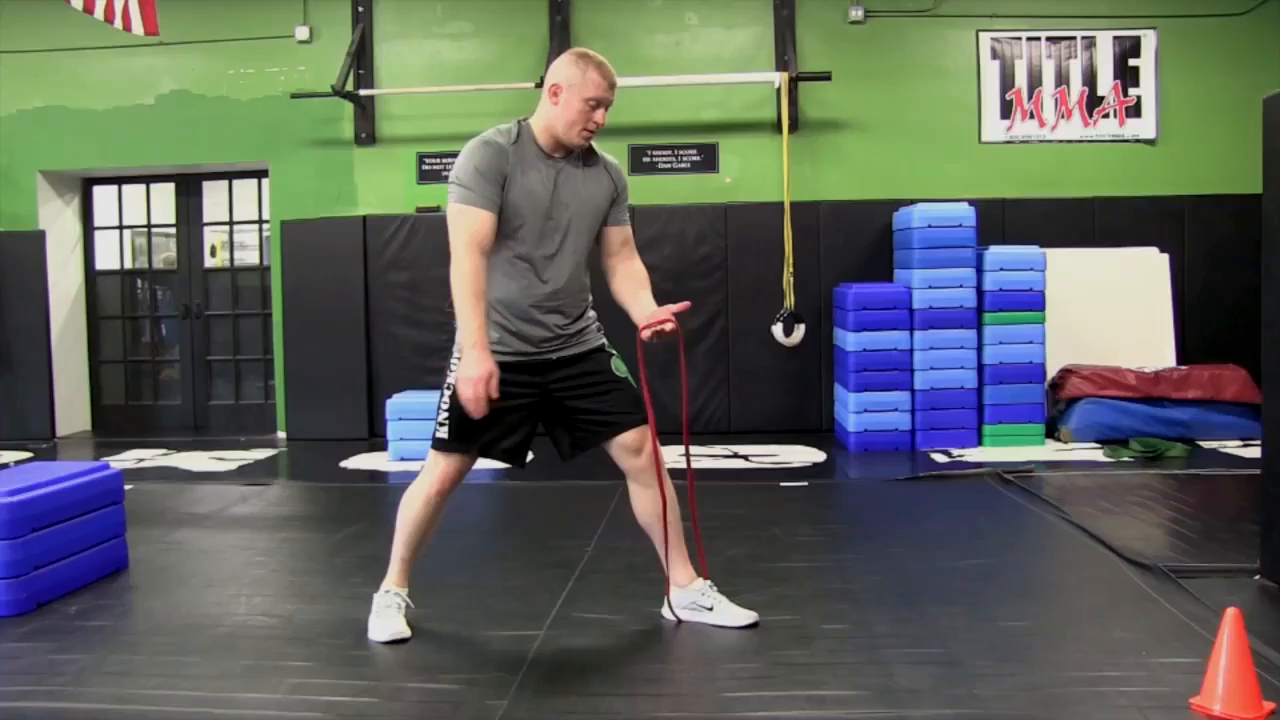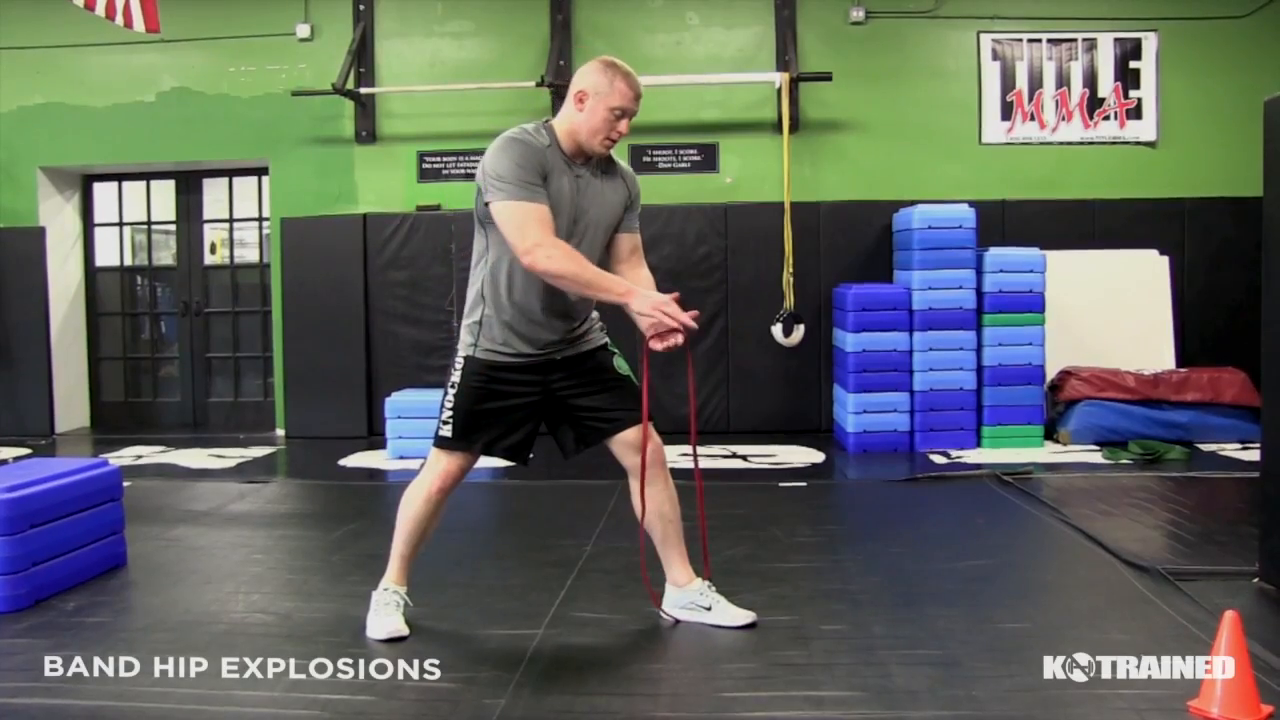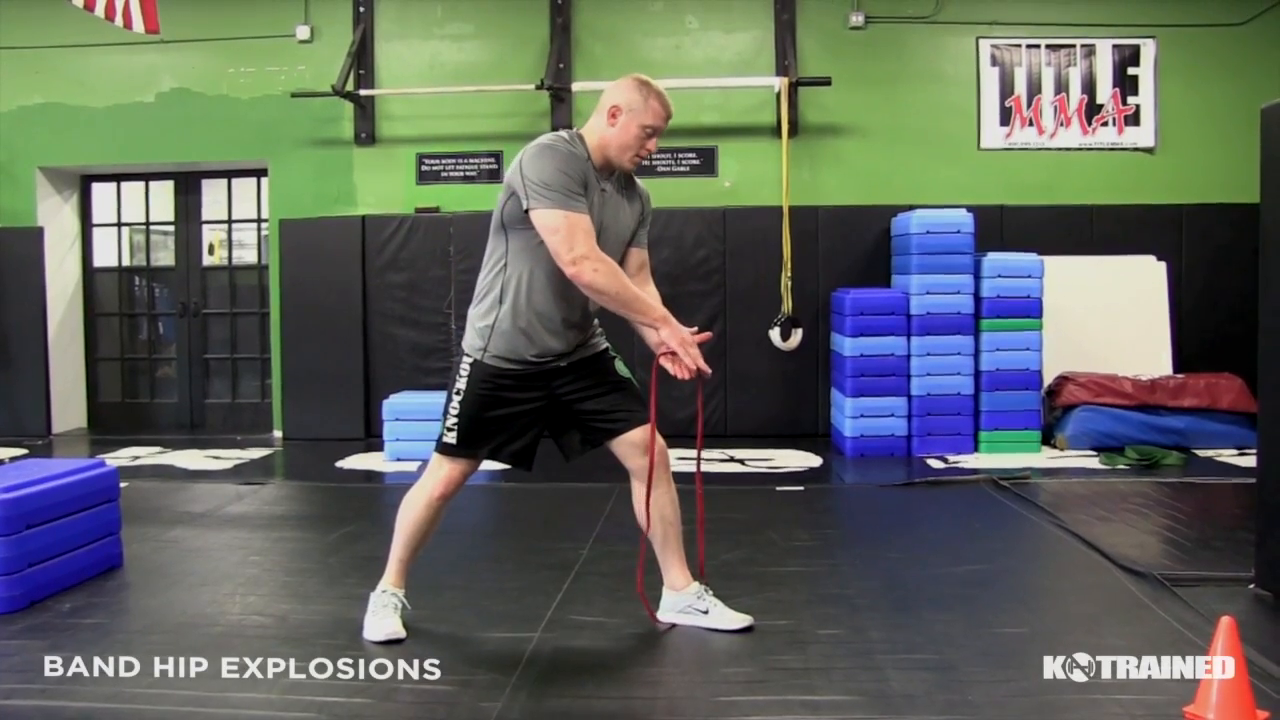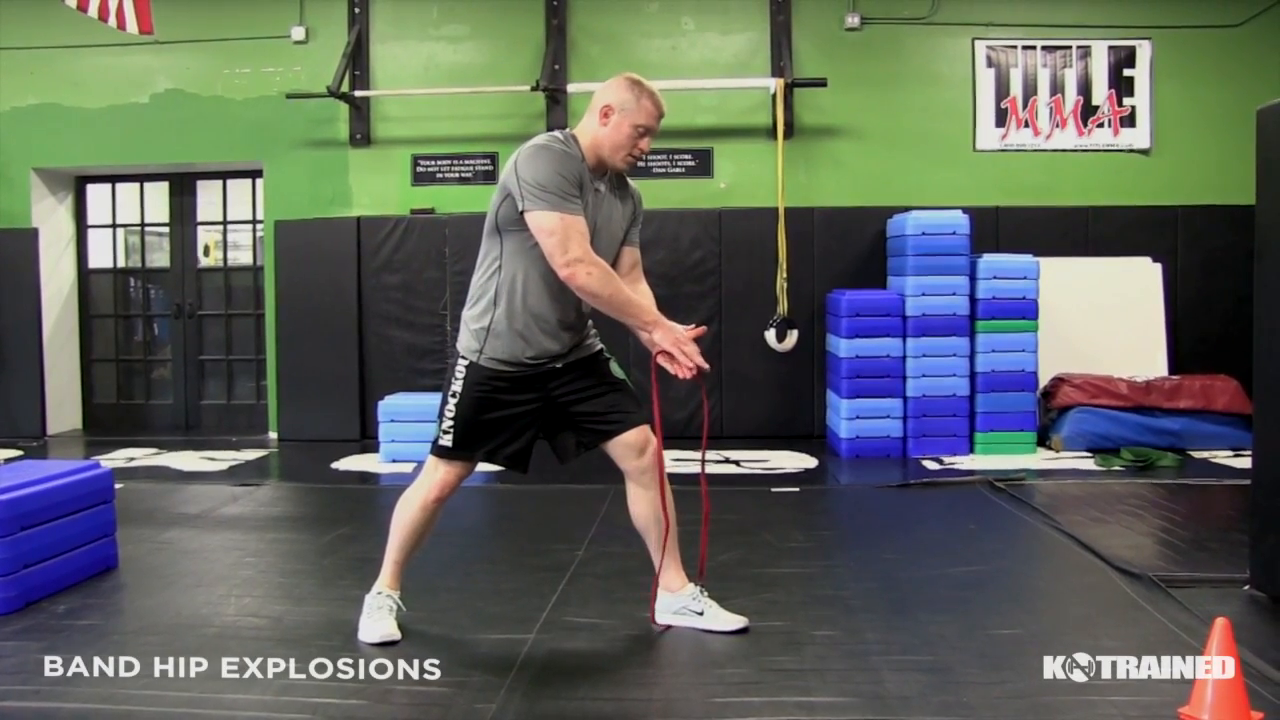
dt=0.7s
person 1, frame 1
left shoulder: (606, 174)
right shoulder: (489, 155)
left elbow: (621, 258)
right elbow: (468, 257)
left wrist: (644, 309)
right wrist: (476, 350)
left hip: (576, 346)
right hip: (498, 352)
left knee: (642, 453)
right knee: (442, 475)
left ankle: (686, 590)
right ankle: (392, 593)
person 1, frame 2
left shoulder: (621, 181)
right shoulder: (515, 153)
left elbow: (629, 263)
right elbow: (536, 251)
left wrist: (650, 317)
right wrist: (631, 297)
left hip: (578, 347)
right hip: (499, 349)
left knee: (647, 452)
right knee: (443, 472)
left ankle: (684, 590)
right ankle: (391, 590)
person 1, frame 3
left shoulder: (634, 196)
right shoulder: (548, 159)
left elbow: (636, 281)
right elbow: (579, 265)
left wrist: (659, 339)
right wrist: (664, 322)
left hip: (579, 352)
right hip: (503, 354)
left knee: (649, 453)
right knee: (446, 477)
left ankle: (681, 594)
right ankle: (389, 593)
person 1, frame 4
left shoulder: (626, 195)
right shoulder: (544, 161)
left elbow: (629, 281)
right elbow: (574, 267)
left wrist: (655, 339)
right wrist: (659, 325)
left hip: (573, 354)
right hip: (499, 356)
left knee: (644, 453)
right knee: (441, 480)
left ankle: (675, 595)
right ankle: (384, 595)
